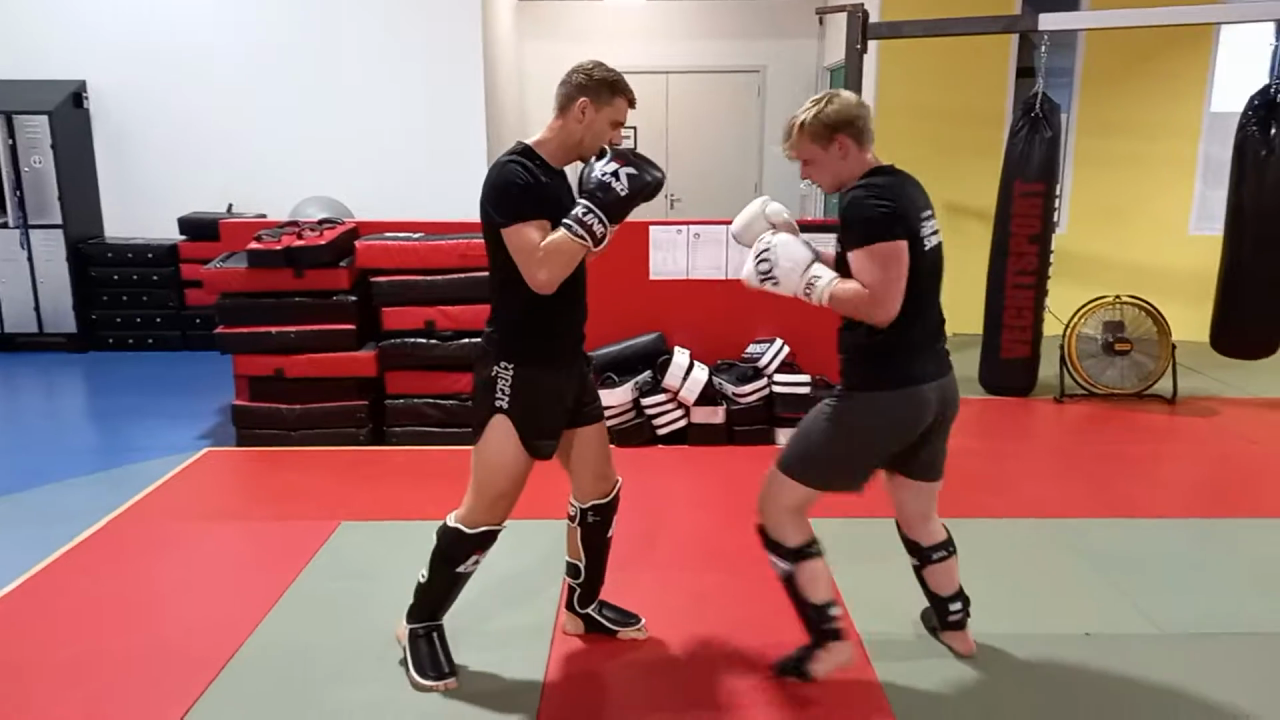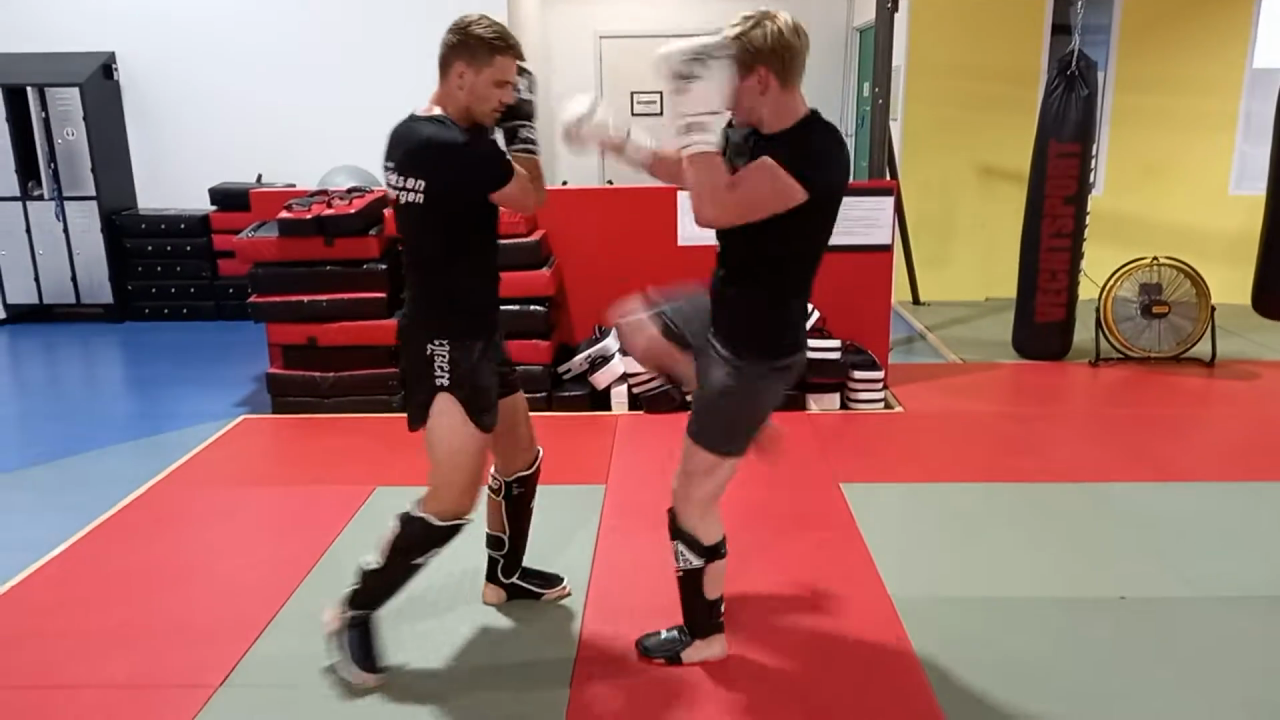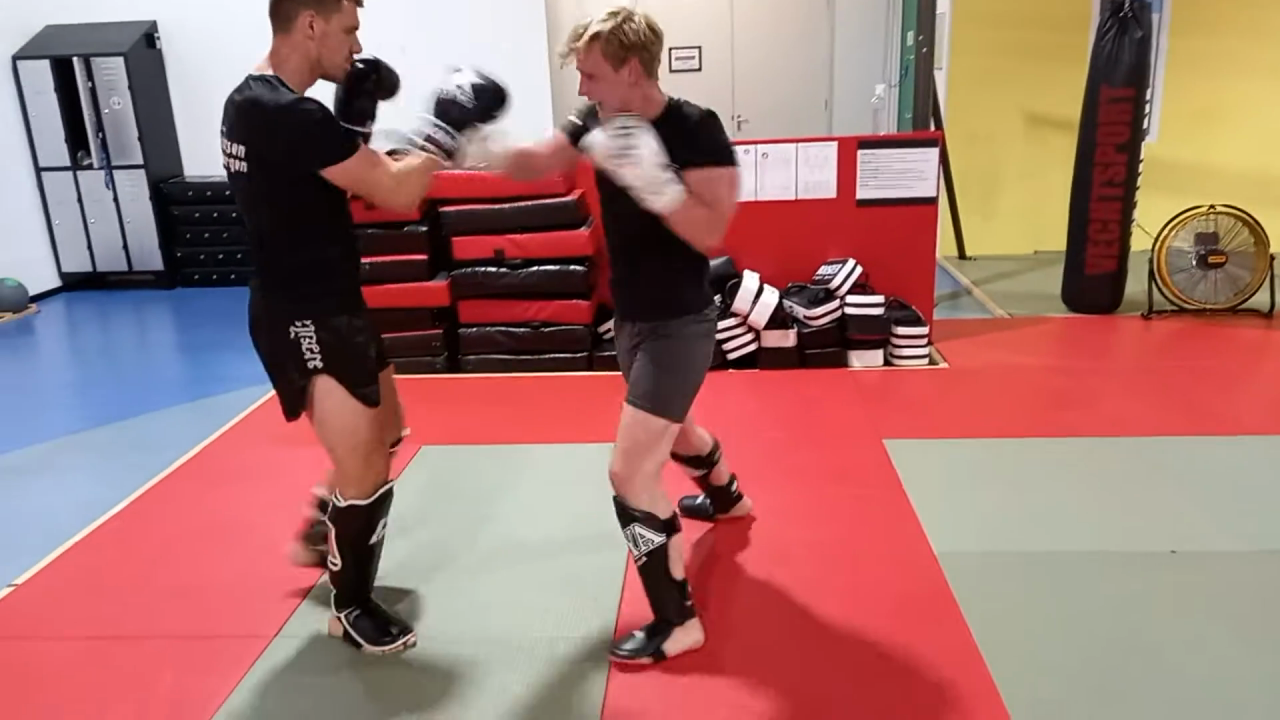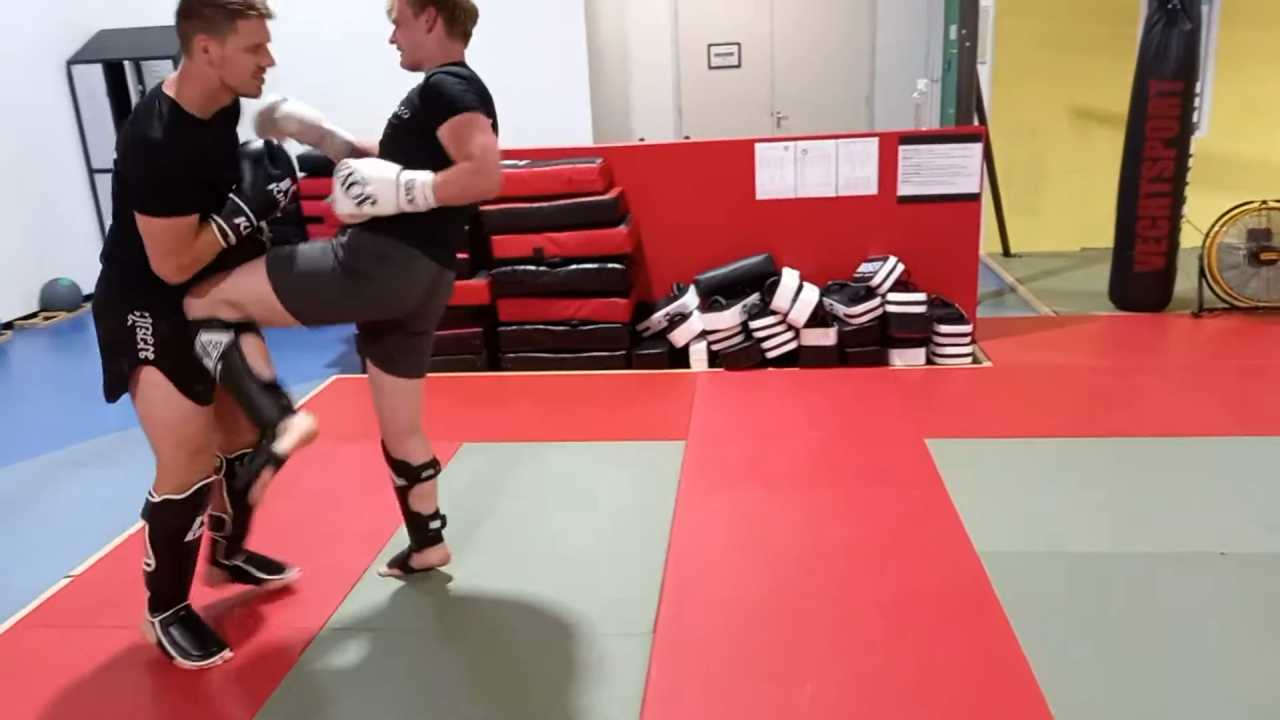
dt=1s
person 1, frame 1
left shoulder: (558, 174)
right shoulder: (514, 175)
left elbow: (579, 254)
right elbow: (543, 272)
left wrist: (619, 203)
right wrist: (598, 203)
left hip: (566, 361)
right hip: (519, 368)
left knee: (599, 488)
right knee: (485, 512)
left ankle: (582, 605)
right ankle: (420, 623)
person 1, frame 2
left shoulder: (413, 135)
right shoulder: (458, 150)
right elbow: (532, 198)
left wrist: (502, 124)
right wrist: (521, 126)
left hip: (468, 331)
right hip: (444, 343)
left knee: (520, 459)
right knee: (451, 502)
left ankle: (505, 576)
right ankle: (353, 610)
person 1, frame 3
left shoulder: (260, 100)
right shoulder: (278, 113)
left elbow: (352, 186)
right elbow: (396, 194)
left wrist: (359, 109)
right wrist: (449, 119)
left hip: (327, 303)
right hip: (301, 320)
left knee: (382, 431)
right knee: (361, 465)
left ankle: (336, 549)
right ankle: (353, 605)
person 1, frame 4
left shoulder: (222, 106)
right shoulder: (156, 141)
right elbow: (173, 263)
left wrist: (248, 219)
right wrist: (249, 208)
right hip: (145, 314)
left knee: (242, 436)
right knee: (189, 466)
left ankle: (228, 554)
right ankle: (167, 611)
person 2, frame 1
left shoulder: (867, 201)
right shoulder: (905, 193)
left elbow: (878, 304)
left wrist: (800, 276)
right wrist: (788, 240)
left hip: (880, 393)
right hip: (935, 385)
left knee: (779, 508)
right knee: (918, 511)
left ankle: (829, 640)
right ankle: (953, 622)
person 2, frame 2
left shoulder: (816, 152)
right shoulder: (751, 129)
left elbow: (717, 208)
right elbow: (673, 166)
left wrist: (696, 112)
right wrist: (614, 136)
left hip: (758, 350)
right hip: (728, 310)
left knee: (693, 497)
right knee: (636, 326)
left ankle: (702, 633)
right ankle: (750, 424)
person 2, frame 3
left shoulder: (698, 127)
right shoulder: (600, 120)
left elbow: (711, 236)
right elbow: (528, 168)
left wrist: (650, 179)
left hip: (678, 324)
right hip: (635, 319)
left knee: (630, 474)
right knee: (671, 429)
left ankle: (676, 619)
right ankle: (722, 494)
person 2, frame 4
left shoulder: (448, 87)
right shoulder: (452, 91)
left elbow: (485, 177)
right elbow: (387, 161)
left wrist: (399, 189)
right wrist: (319, 132)
left hip: (379, 258)
right hip: (424, 277)
left knee: (203, 302)
right knee: (400, 427)
left ankle: (278, 421)
right ankle: (427, 542)
